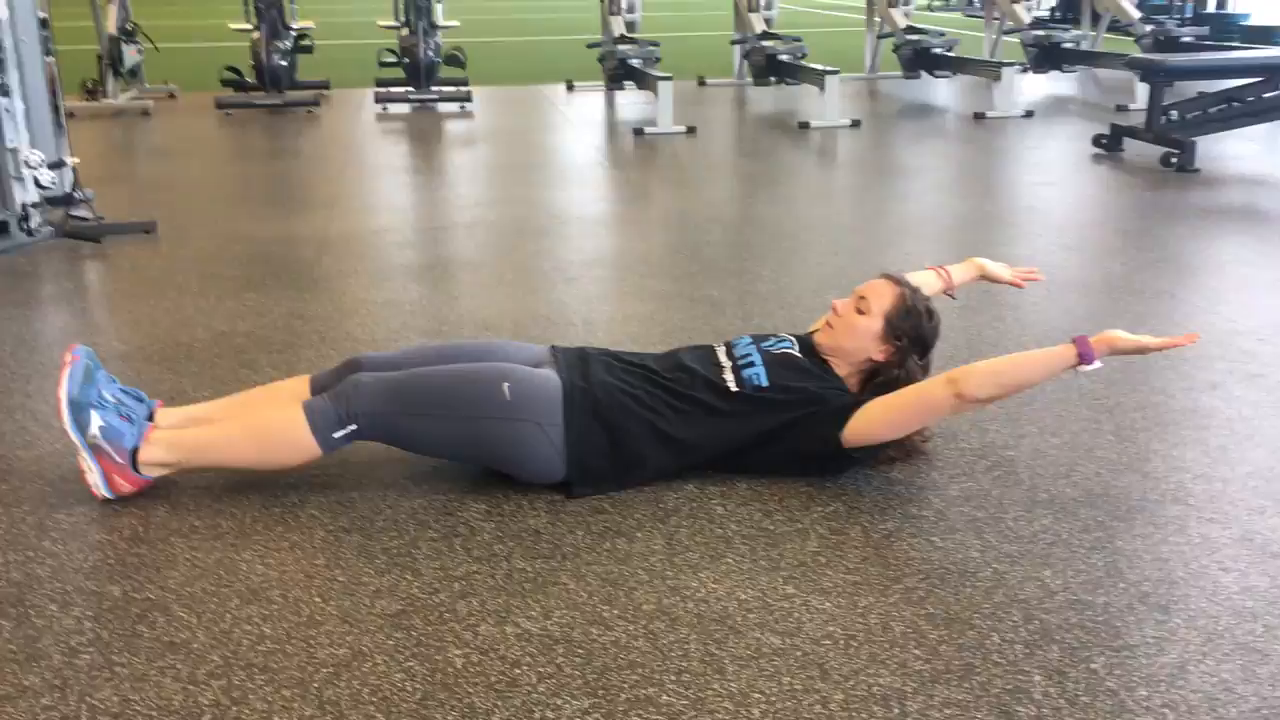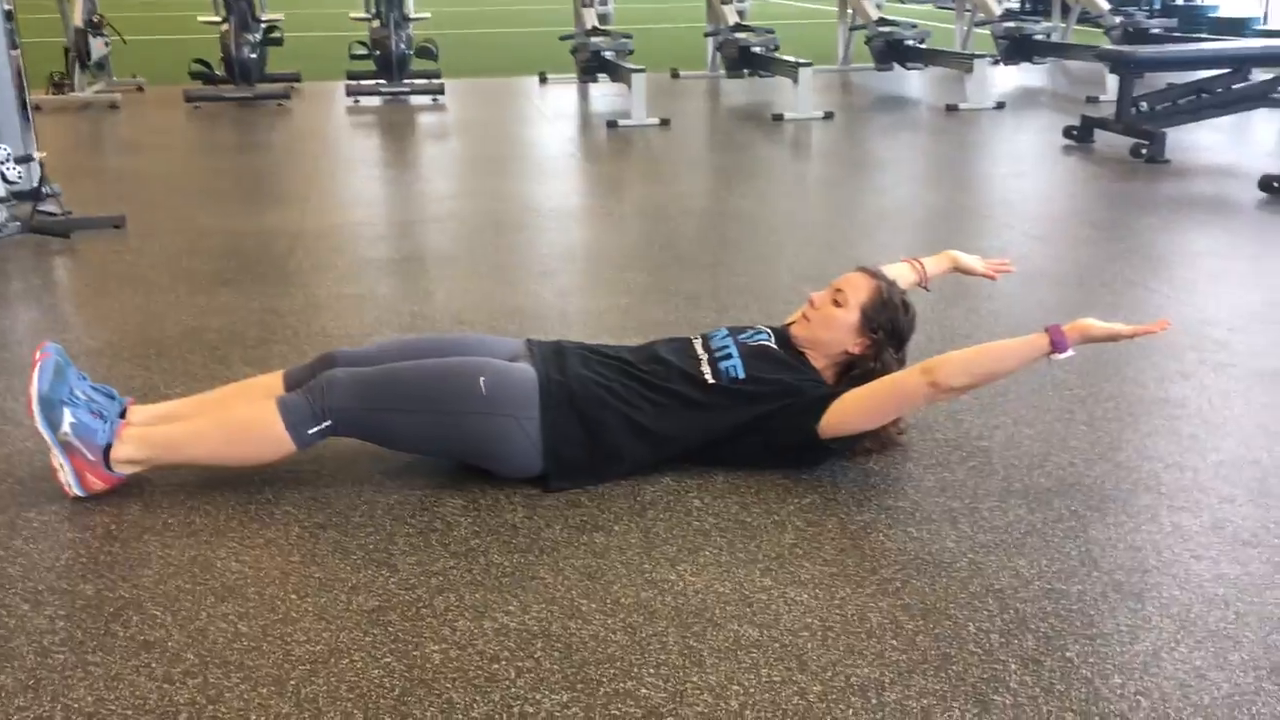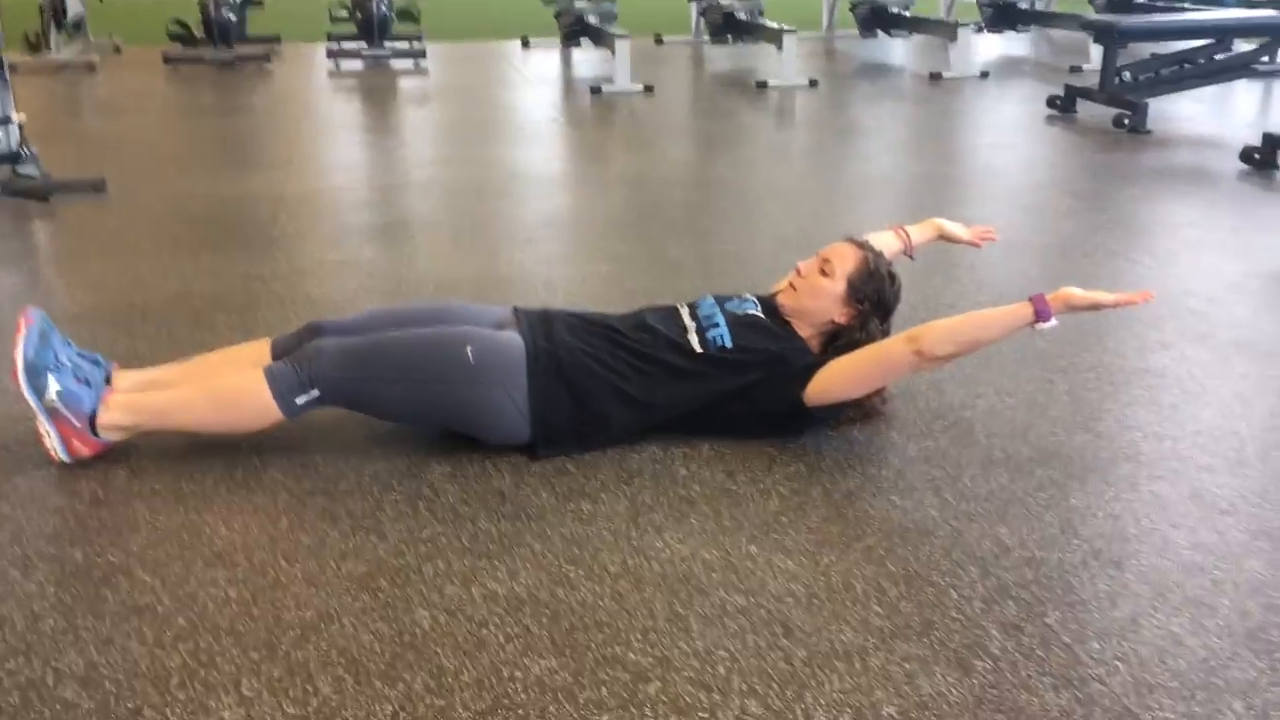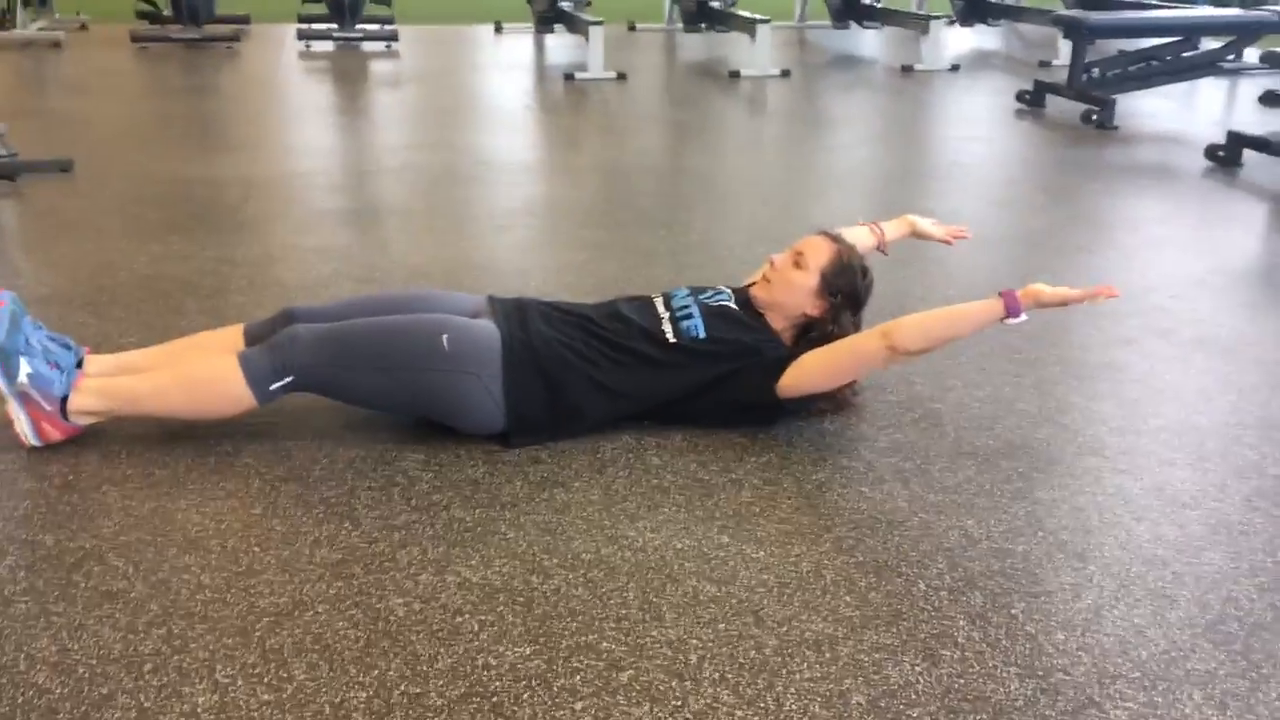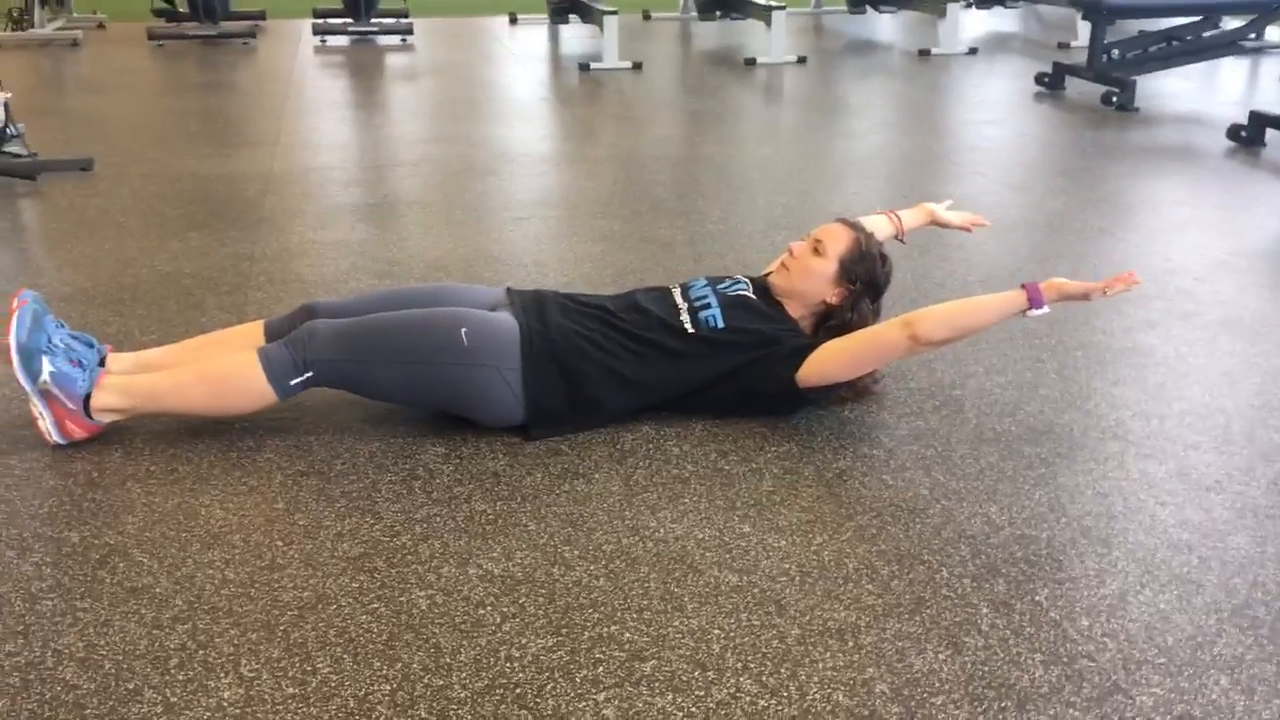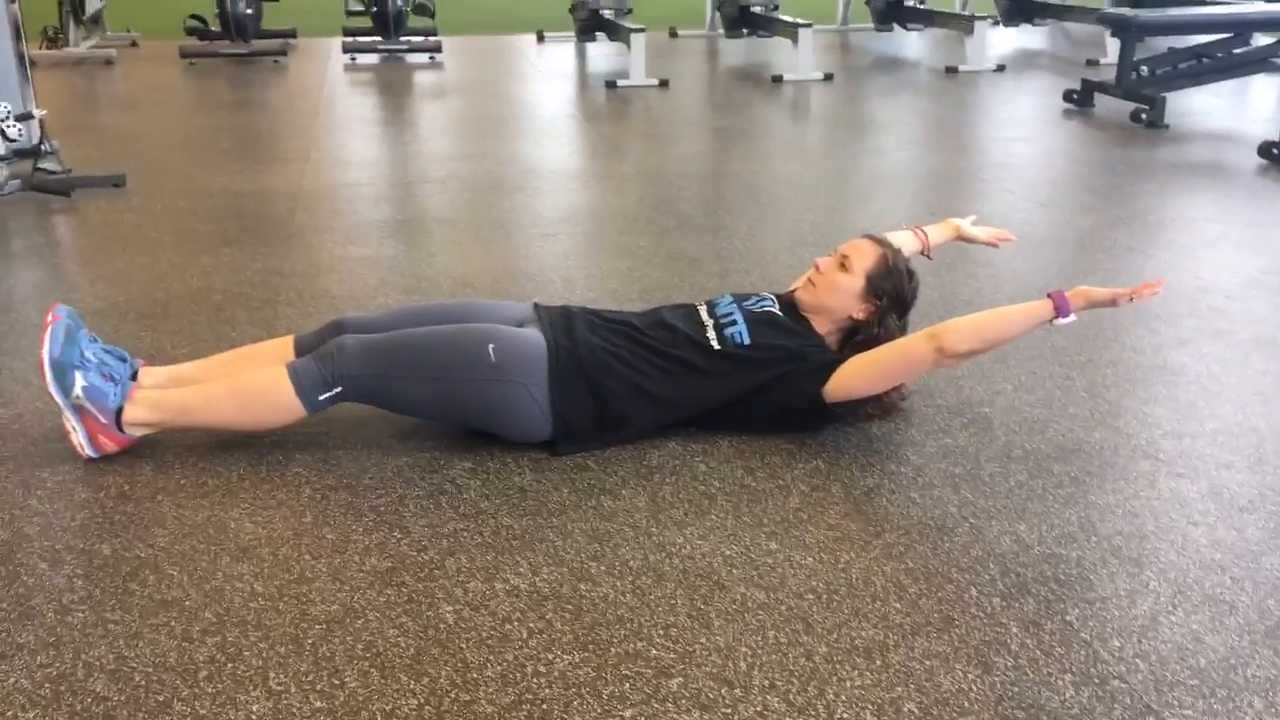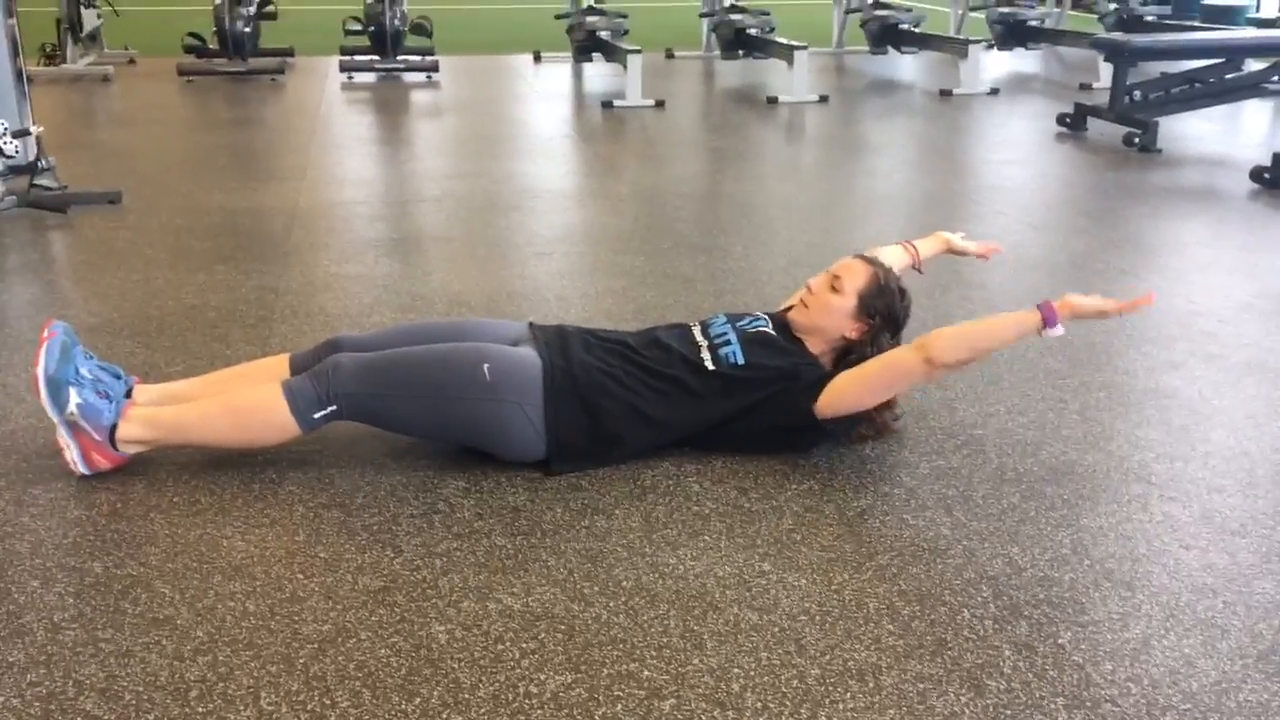
dt=0.3s
person 1, frame 1
left shoulder: (834, 414)
right shoulder: (805, 355)
left elbow: (960, 386)
right elbow: (899, 287)
left wrist: (1092, 349)
right wrist: (971, 265)
left hip: (574, 433)
right hip: (571, 374)
left knee: (359, 408)
right knee: (360, 372)
left ankle: (137, 454)
right ankle: (153, 422)
person 1, frame 2
left shoulder: (808, 407)
right shoulder: (782, 346)
left elbow: (938, 373)
right elbow: (876, 280)
left wrist: (1068, 335)
right wrist: (946, 259)
left hip: (547, 425)
right hip: (549, 367)
left knee: (332, 404)
right knee: (333, 367)
left ankle: (111, 453)
right ankle: (124, 422)
person 1, frame 3
left shoulder: (796, 378)
right shoulder: (766, 313)
left elbow: (924, 343)
right elbow: (861, 248)
left wrist: (1049, 305)
right wrist: (927, 227)
left hip: (537, 396)
right hip: (535, 336)
left knee: (319, 375)
right knee: (320, 334)
left ankle: (97, 423)
right ankle: (110, 385)
person 1, frame 4
left shoulder: (766, 368)
right shoulder: (740, 305)
left elbow: (892, 339)
right elbow: (833, 240)
left wrist: (1021, 301)
right wrist: (898, 223)
left hip: (508, 382)
right hip: (508, 323)
left knee: (294, 359)
right knee: (294, 322)
person 1, frame 5
left shoulder: (786, 359)
right shoulder: (758, 293)
left elbow: (913, 330)
right elbow: (852, 230)
left wrist: (1042, 293)
right wrist: (920, 212)
left hip: (529, 375)
right hip: (527, 315)
left knee: (315, 356)
right knee: (314, 315)
right ankle: (106, 366)
person 1, frame 6
left shoulder: (810, 374)
right shoulder: (782, 308)
left elbow: (941, 341)
right elbow: (878, 244)
left wrist: (1068, 301)
right wrist: (944, 227)
left hip: (554, 390)
right hip: (553, 331)
left knee: (341, 371)
right knee: (344, 332)
left ankle: (124, 414)
right ankle: (138, 381)
person 1, frame 7
left shoulder: (808, 394)
right shoulder: (779, 328)
left elbow: (928, 352)
right elbow: (870, 263)
left wrist: (1055, 309)
right wrist: (937, 243)
left hip: (554, 409)
right hip: (552, 353)
left knee: (341, 390)
right knee: (337, 350)
left ankle: (114, 431)
right ankle: (132, 398)
